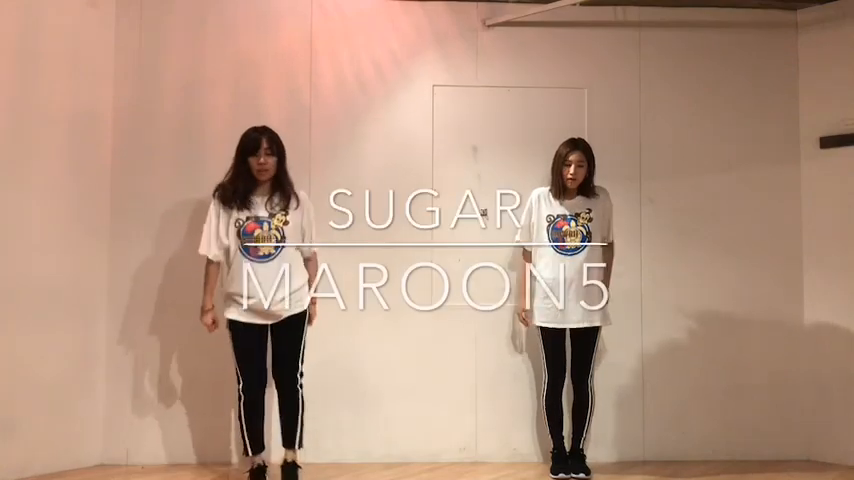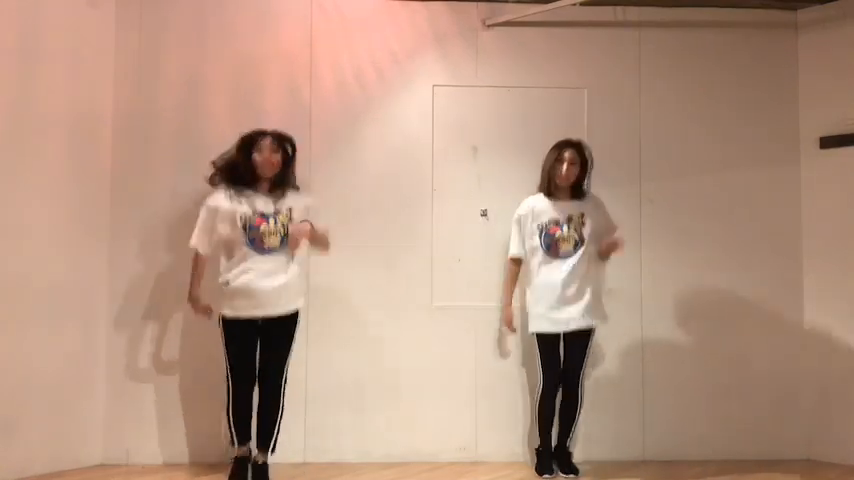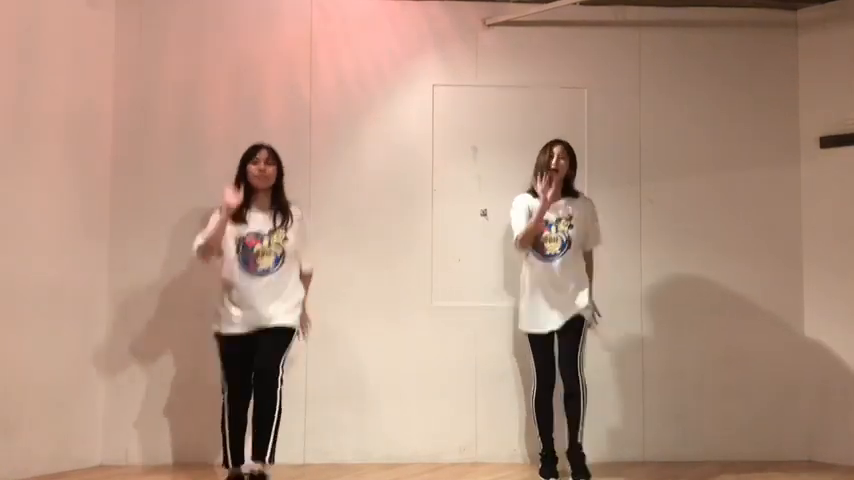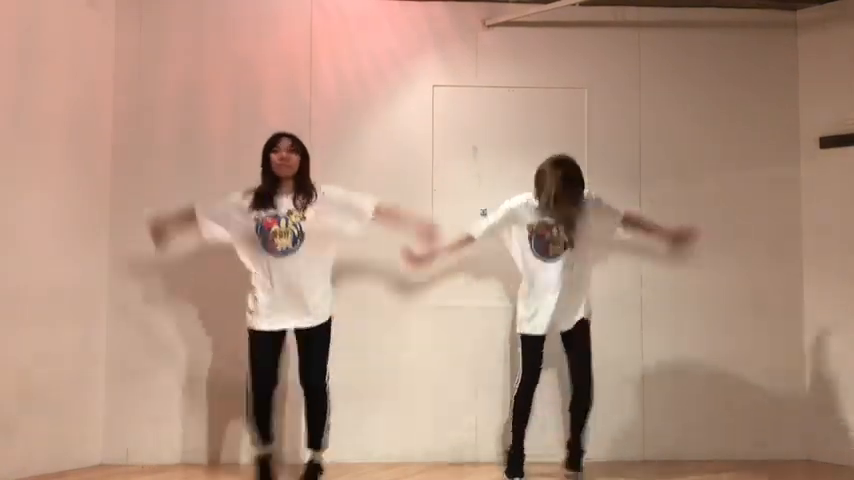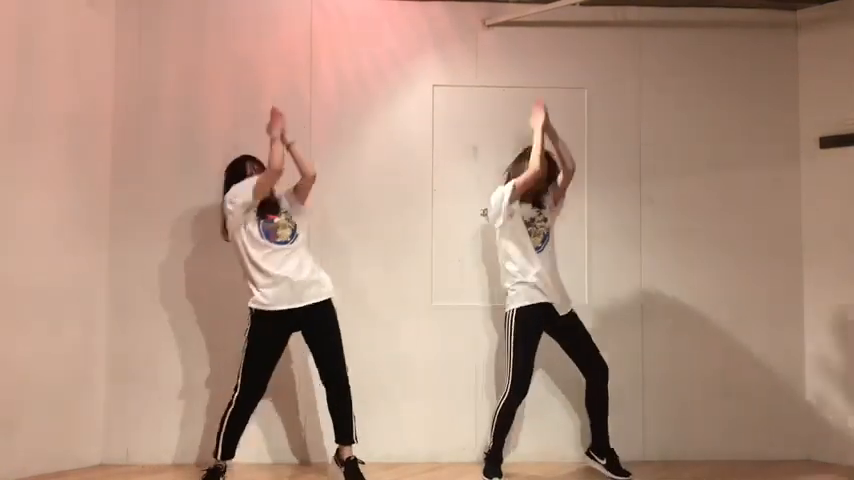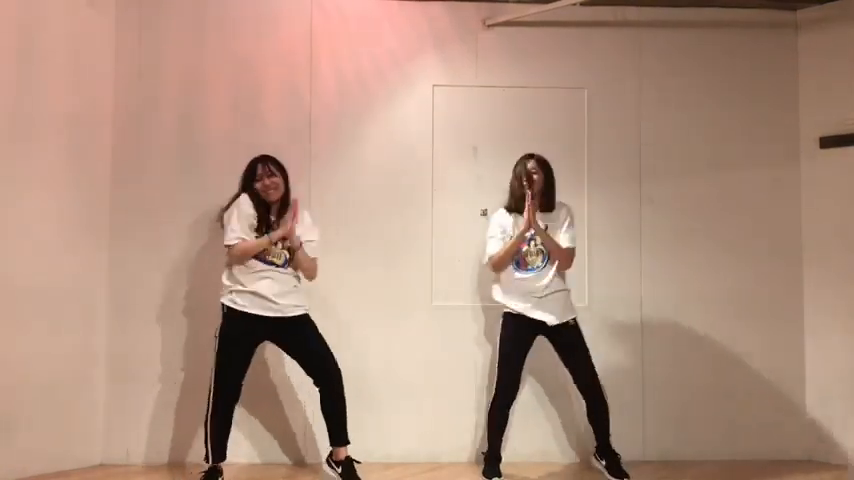
dt=0.7s
person 1, frame 1
left shoulder: (296, 200)
right shoulder: (225, 201)
left elbow: (309, 254)
right elbow: (214, 256)
left wrist: (312, 298)
right wrist: (208, 304)
left hip: (290, 306)
right hip: (243, 310)
left knee: (288, 380)
right knee: (250, 386)
person 1, frame 2
left shoulder: (294, 199)
right shoulder: (225, 198)
left elbow: (322, 243)
right elbow: (202, 247)
left wrist: (311, 233)
right wrist: (193, 291)
left hip: (283, 305)
right hip: (239, 305)
left knee: (273, 382)
right knee: (240, 381)
person 1, frame 3
left shoulder: (293, 217)
right shoulder: (226, 216)
left elbow: (304, 268)
right elbow: (204, 253)
left wrist: (301, 307)
right wrist: (227, 214)
left hip: (279, 318)
right hip: (235, 320)
left knee: (268, 379)
right knee: (236, 396)
person 1, frame 4
left shoulder: (322, 200)
right shoulder: (251, 202)
left elbow: (370, 208)
right elbow: (206, 214)
left wrist: (415, 223)
right wrist: (168, 223)
left hip: (313, 309)
right hip: (266, 311)
left knee: (313, 384)
right knee: (262, 386)
right ankle: (264, 451)
person 1, frame 5
left shoulder: (285, 205)
right shoulder: (237, 199)
left elbow: (309, 175)
right elbow: (274, 168)
left wrist: (285, 139)
right wrist: (274, 133)
left hip: (315, 300)
right hip: (270, 307)
left knee: (336, 377)
right knee: (248, 390)
person 1, frame 6
left shoulder: (301, 220)
right shoulder: (244, 205)
left elbow: (311, 272)
right elbow: (234, 253)
left wrist: (292, 241)
right wrist: (277, 236)
left hip: (290, 312)
right hip: (242, 311)
left knee: (330, 376)
right knee: (224, 390)
person 2, frame 1
left shoulder: (601, 199)
right shoulder: (539, 199)
left elbow: (607, 246)
right elbow: (528, 253)
left wrist: (604, 288)
right wrist: (523, 298)
left hip: (588, 306)
right hip: (549, 305)
left knee: (582, 380)
right knee: (554, 380)
left ankle: (577, 452)
right ankle: (558, 451)
person 2, frame 2
left shoulder: (592, 206)
right shoulder: (531, 207)
left elbow: (602, 253)
right elbow: (516, 258)
left wrist: (611, 246)
right wrist: (507, 302)
left hip: (582, 307)
right hip: (545, 308)
left knee: (572, 382)
right knee: (550, 382)
left ankle: (562, 450)
right ankle: (544, 450)
person 2, frame 3
left shoulder: (583, 205)
right shoulder: (524, 202)
left elbow: (587, 253)
right elbow: (523, 242)
left wrist: (587, 297)
right wrist: (544, 204)
left hip: (572, 303)
right hip: (536, 305)
left knee: (571, 372)
right knee: (544, 380)
left ankle: (575, 449)
person 2, frame 4
left shoulder: (588, 206)
right shoulder: (520, 208)
left elbow: (623, 219)
right elbow: (478, 232)
left wrist: (666, 233)
right wrist: (432, 253)
left hip: (575, 310)
right hip: (534, 310)
left knee: (583, 383)
right knee: (528, 381)
left ankle: (575, 449)
right ankle: (515, 452)
person 2, frame 5
left shoulder: (545, 203)
right shoulder: (503, 201)
left elbow: (568, 169)
right elbow: (535, 170)
left wrist: (549, 128)
right wrist: (537, 127)
left hip: (555, 301)
right hip: (524, 302)
left knee: (598, 371)
right knee: (517, 387)
left ankle: (600, 449)
person 2, frame 6
left shoulder: (559, 213)
right shoulder: (502, 217)
left elbow: (565, 262)
right elbow: (495, 264)
left wrist: (539, 228)
right wrist: (523, 230)
left hip: (557, 310)
right hip: (518, 311)
left knee: (590, 385)
right knee: (505, 389)
left ankle: (605, 452)
